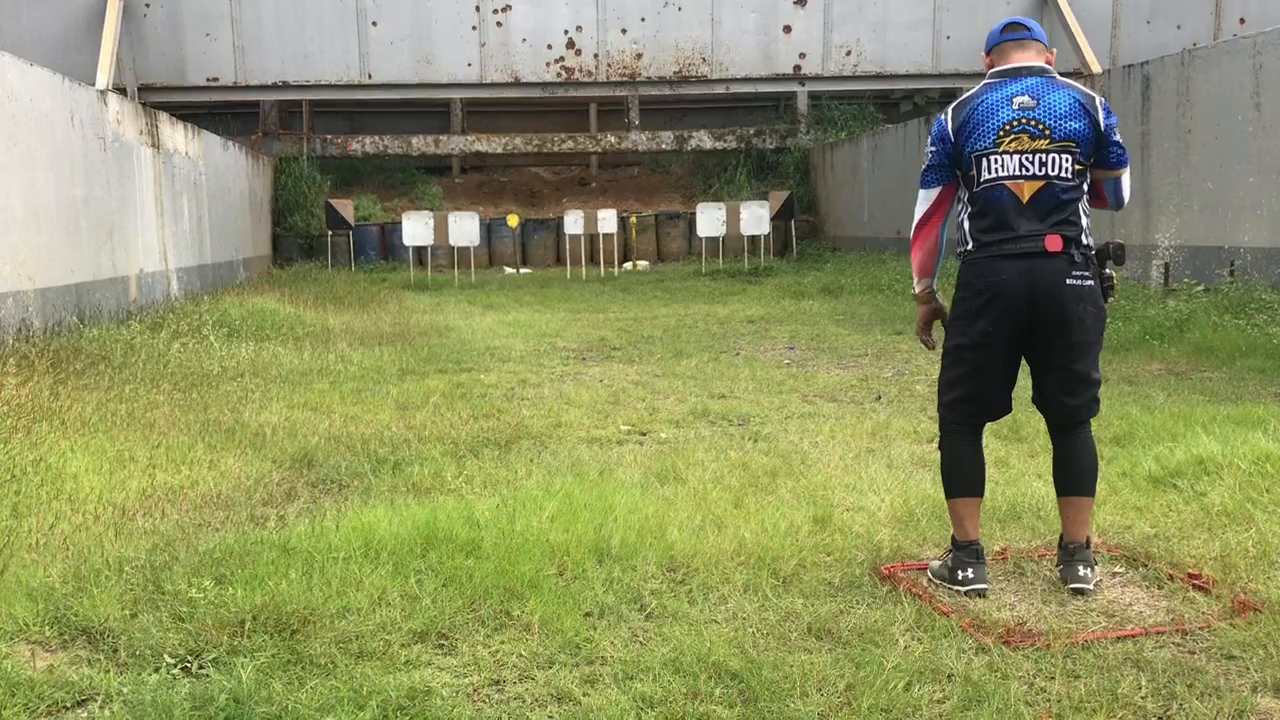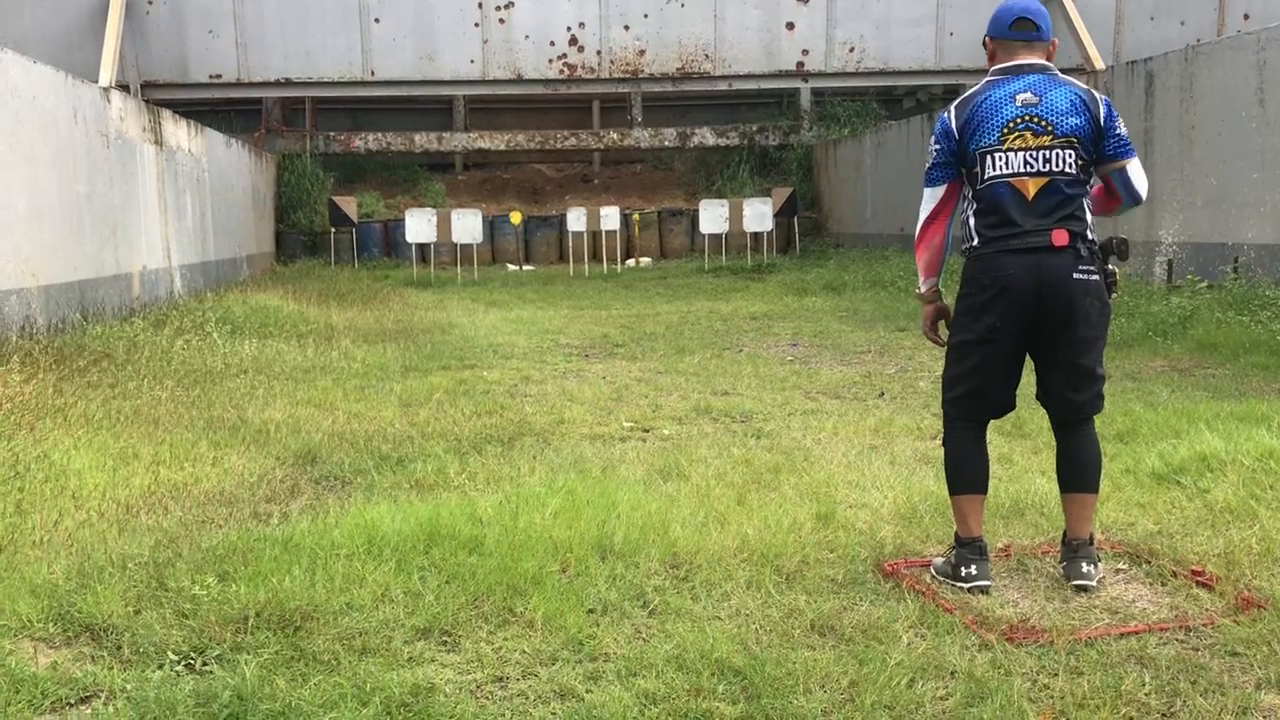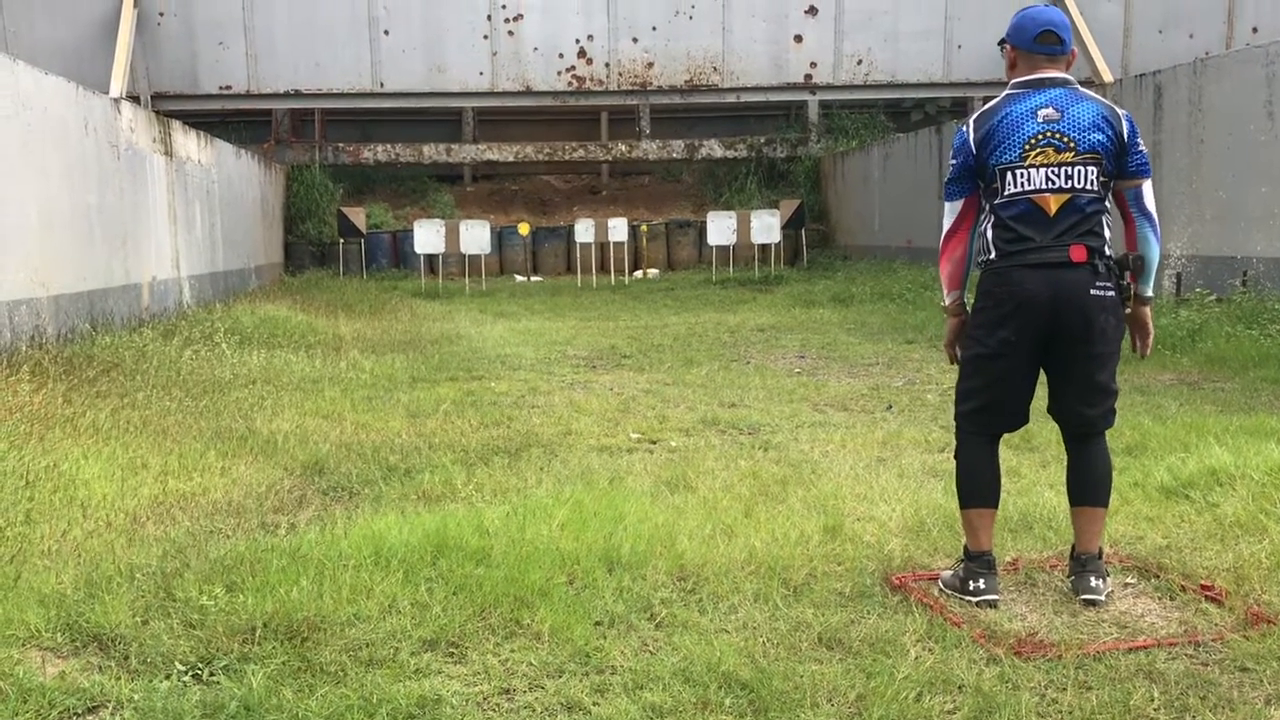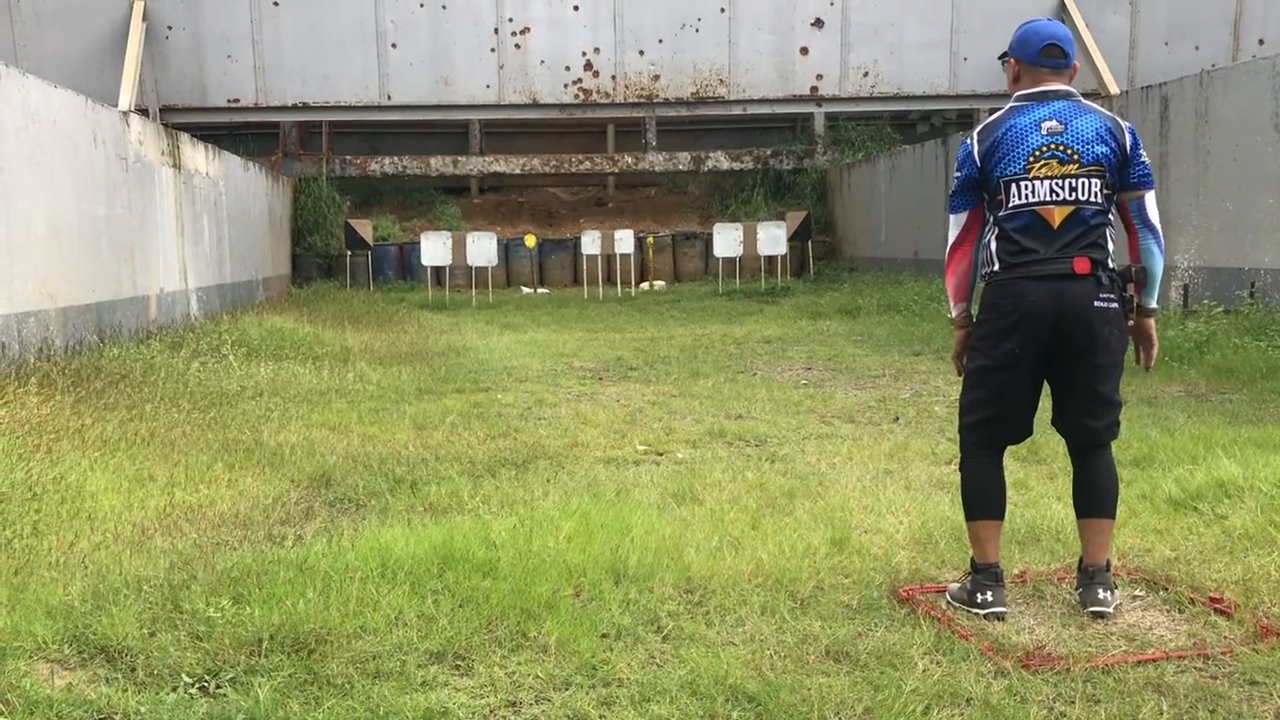
dt=1s
person 1, frame 1
left shoulder: (959, 114)
right shoulder: (1088, 105)
left elbow: (930, 212)
right elbow: (1116, 195)
left wrist: (925, 295)
left hip: (989, 279)
right hip: (1066, 278)
left knee: (961, 417)
right knee: (1072, 417)
left ankle: (967, 559)
right ankle: (1077, 557)
person 1, frame 2
left shoulder: (963, 112)
right shoulder: (1089, 102)
left elbow: (936, 210)
right elbow: (1132, 191)
left wrist: (929, 292)
left hip: (993, 276)
right hip: (1072, 273)
left knee: (965, 414)
right knee: (1075, 414)
left ankle: (970, 555)
right ankle: (1080, 554)
person 1, frame 3
left shoulder: (982, 124)
right shoulder: (1111, 119)
left elbow: (958, 225)
right elbow: (1142, 215)
left wrist: (954, 308)
right wrist: (1142, 298)
left hip: (1008, 291)
right hip: (1089, 290)
left knee: (978, 428)
right knee: (1088, 430)
left ankle: (979, 570)
right ankle: (1089, 569)
person 1, frame 4
left shoulder: (986, 136)
right shoulder: (1114, 130)
left elbow: (963, 237)
right elbow: (1145, 226)
left wrist: (961, 320)
right wrist: (1145, 310)
left hip: (1012, 302)
right hip: (1091, 300)
left knee: (982, 439)
right knee: (1093, 441)
left ankle: (986, 581)
right ankle: (1097, 581)
